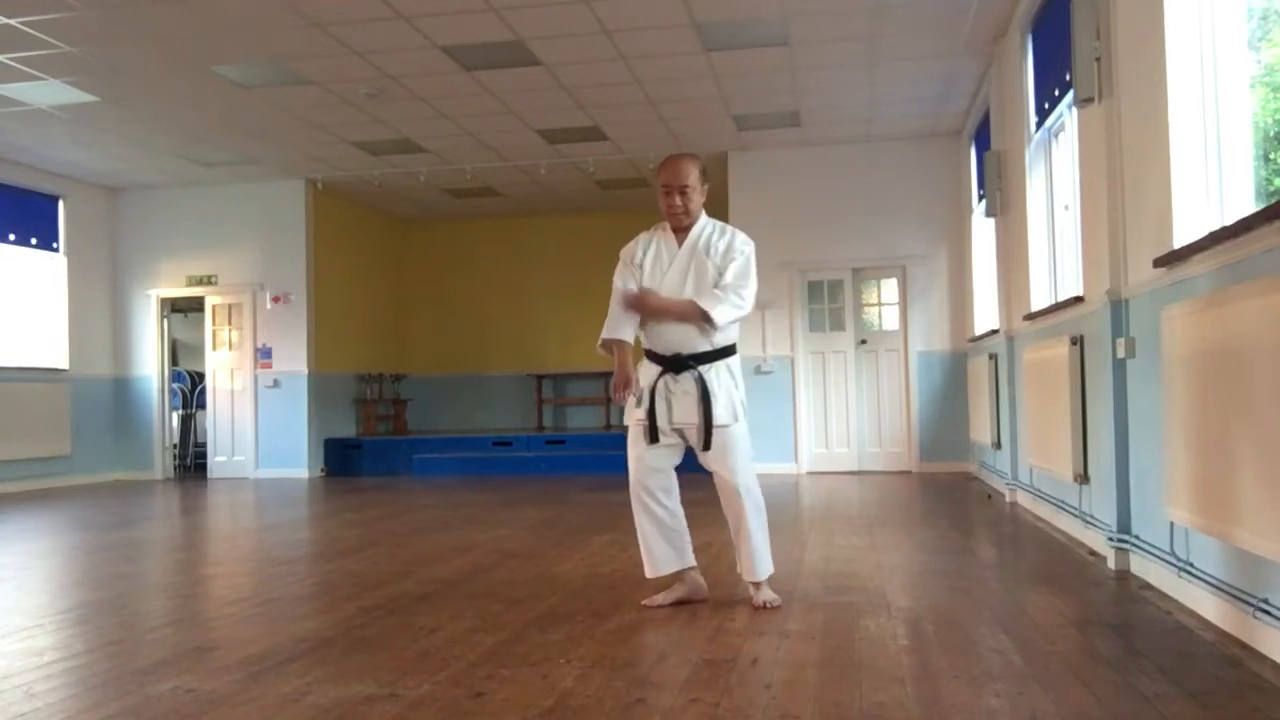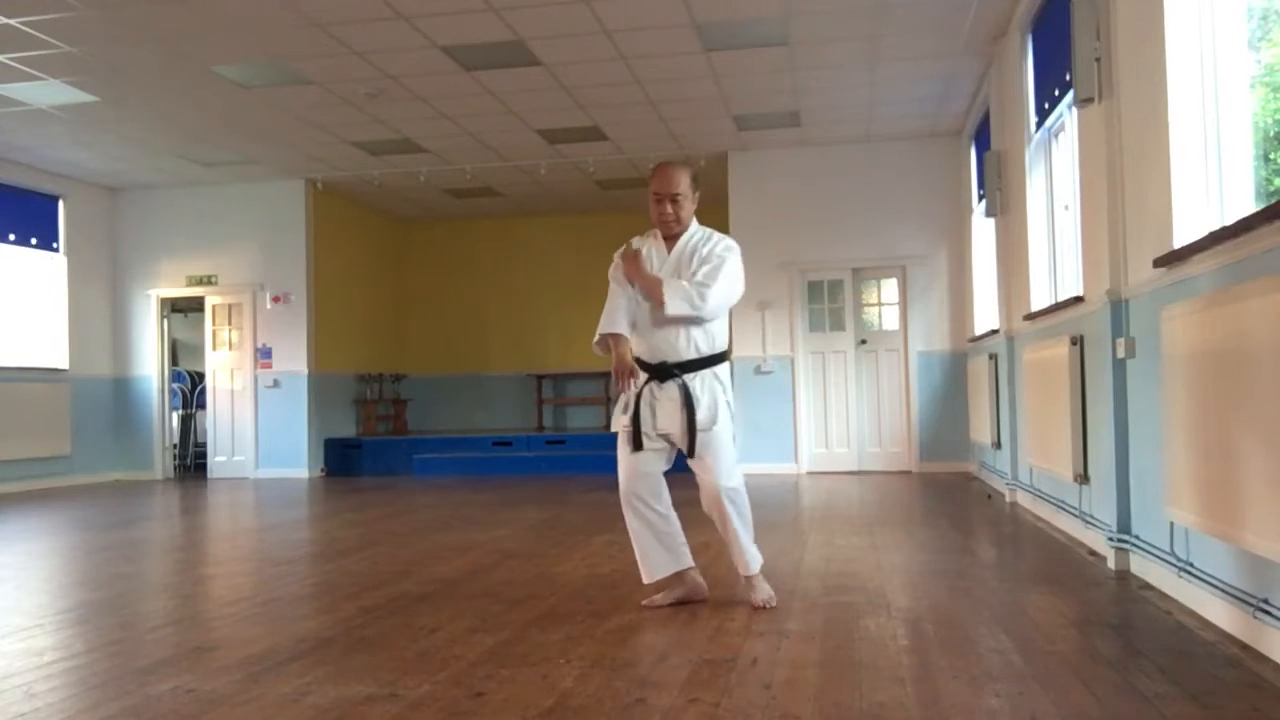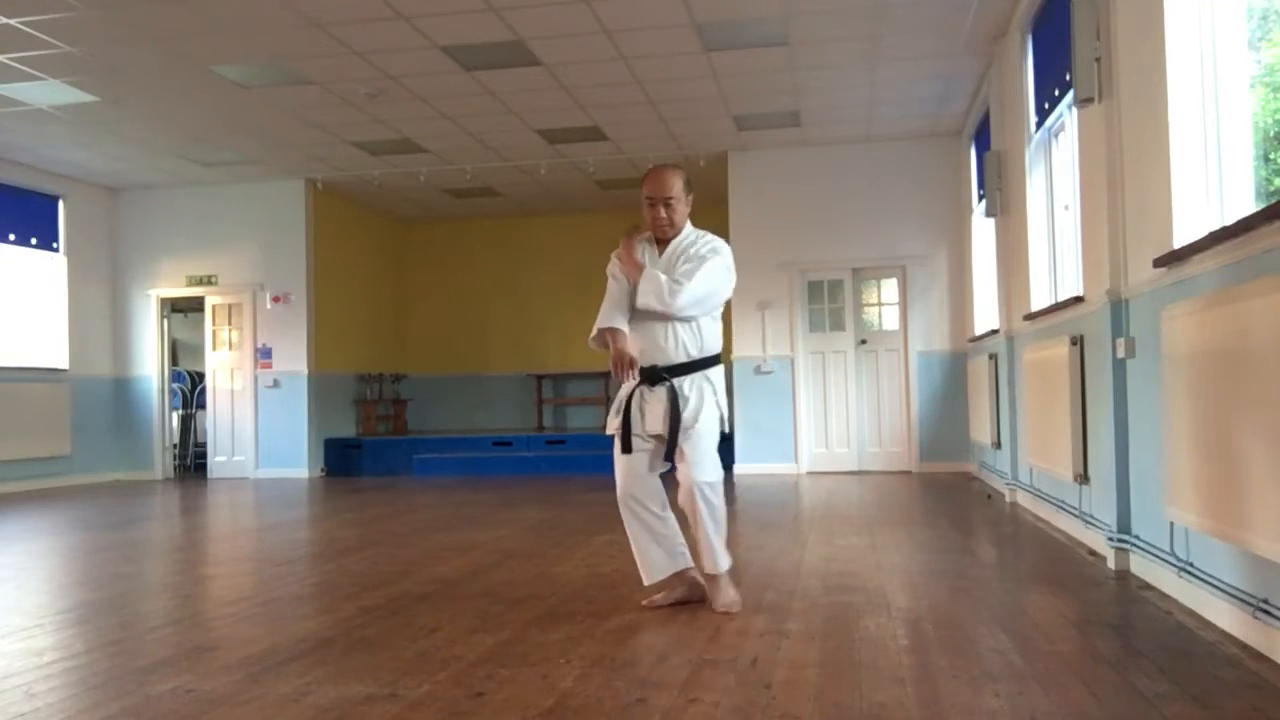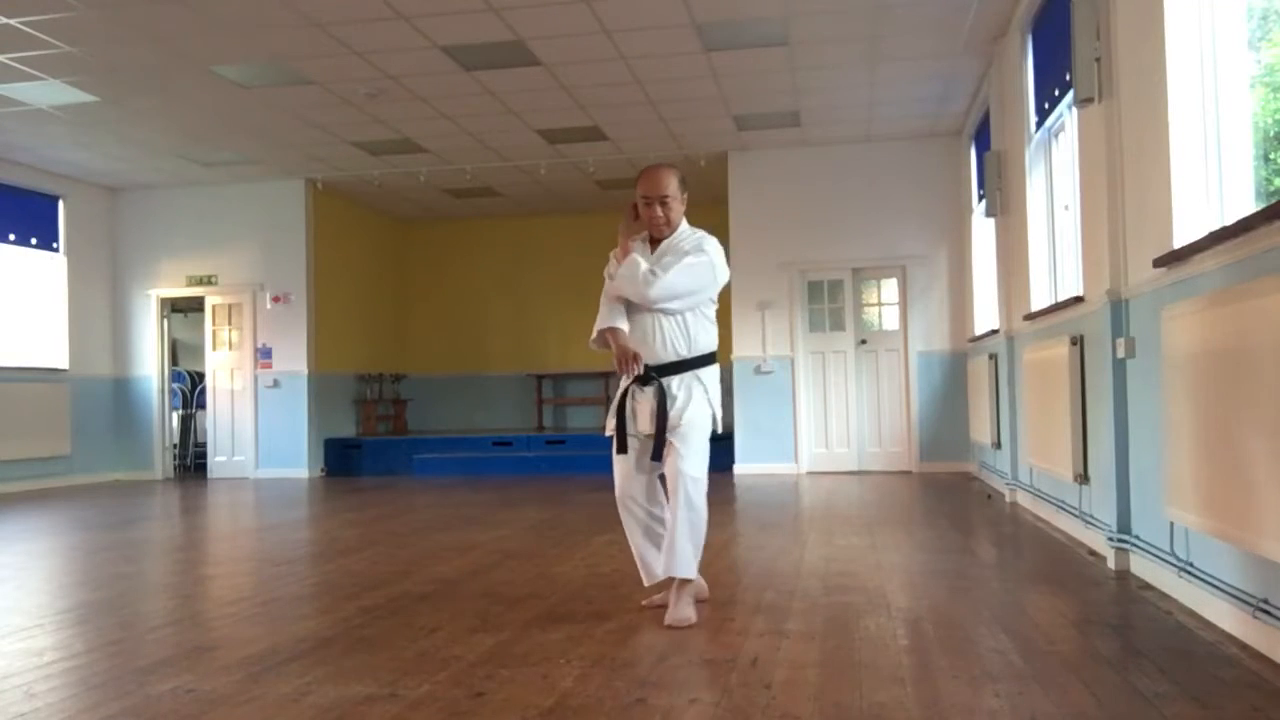
dt=0.2s
person 1, frame 1
left shoulder: (732, 243)
right shoulder: (639, 249)
left elbow: (734, 302)
right elbow: (622, 308)
left wrist: (664, 305)
right wrist: (622, 360)
left hip: (713, 379)
right hip: (655, 380)
left knee: (736, 480)
right knee: (648, 480)
left ankle: (757, 578)
right ankle: (687, 577)
person 1, frame 2
left shoulder: (720, 249)
right shoulder: (632, 254)
left elbow: (700, 301)
right elbow: (618, 309)
left wrist: (643, 278)
right wrist: (620, 352)
left hip: (700, 384)
right hip: (645, 387)
left knee: (721, 482)
right knee: (636, 485)
left ankle: (752, 573)
right ankle: (684, 577)
person 1, frame 3
left shoulder: (712, 252)
right shoulder: (628, 253)
left elbow: (675, 300)
right elbow: (615, 307)
left wrist: (632, 263)
right wrist: (617, 344)
left hip: (693, 386)
right hip: (641, 388)
left knee: (698, 479)
right knee: (633, 487)
left ankle: (717, 573)
right ankle: (684, 577)
person 1, frame 4
left shoulder: (703, 250)
right shoulder: (628, 255)
left elbow: (649, 289)
right elbow: (612, 306)
left wrist: (625, 245)
right wrist: (618, 341)
left hip: (688, 385)
right hip: (637, 386)
left knee: (684, 477)
right knee: (632, 489)
left ankle: (682, 586)
right ankle: (686, 579)
